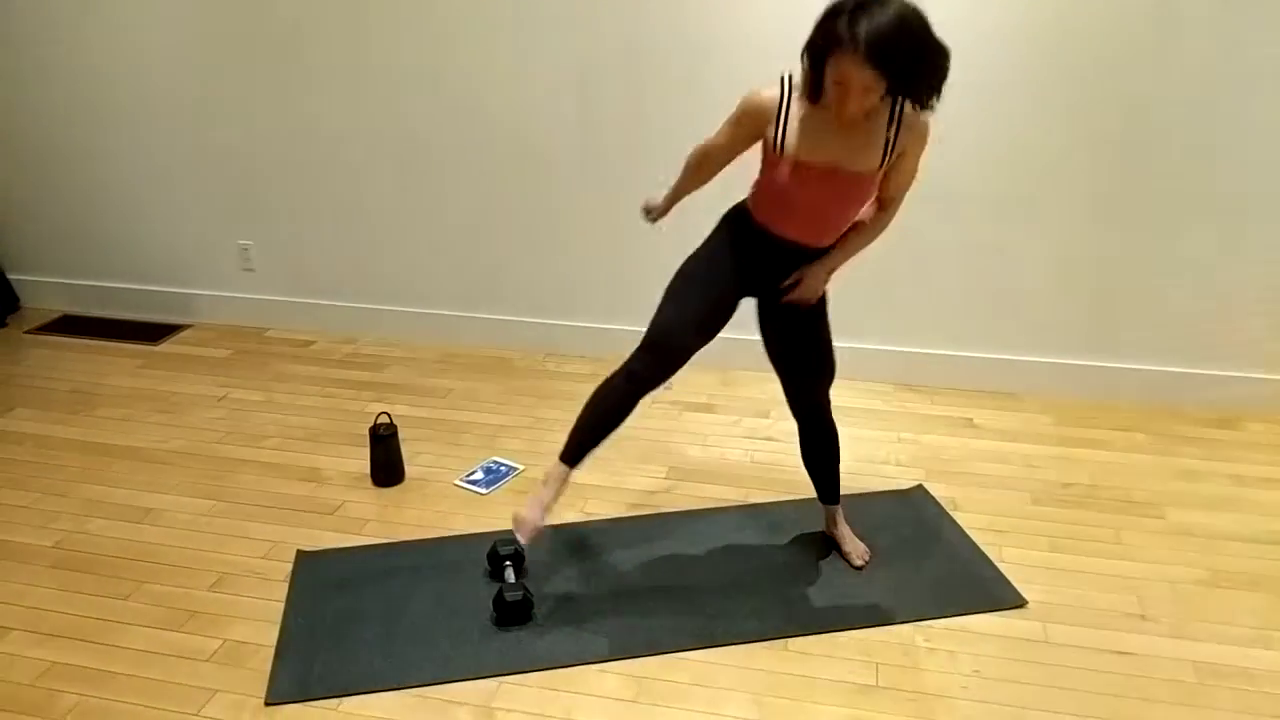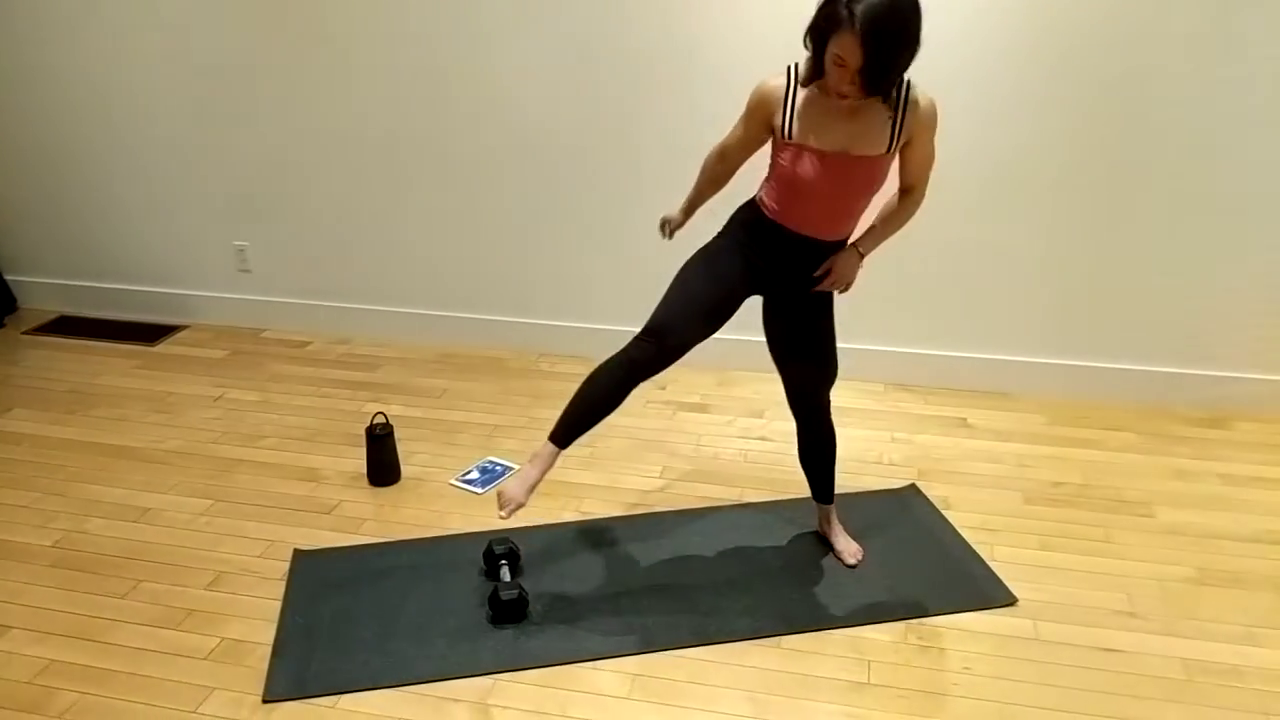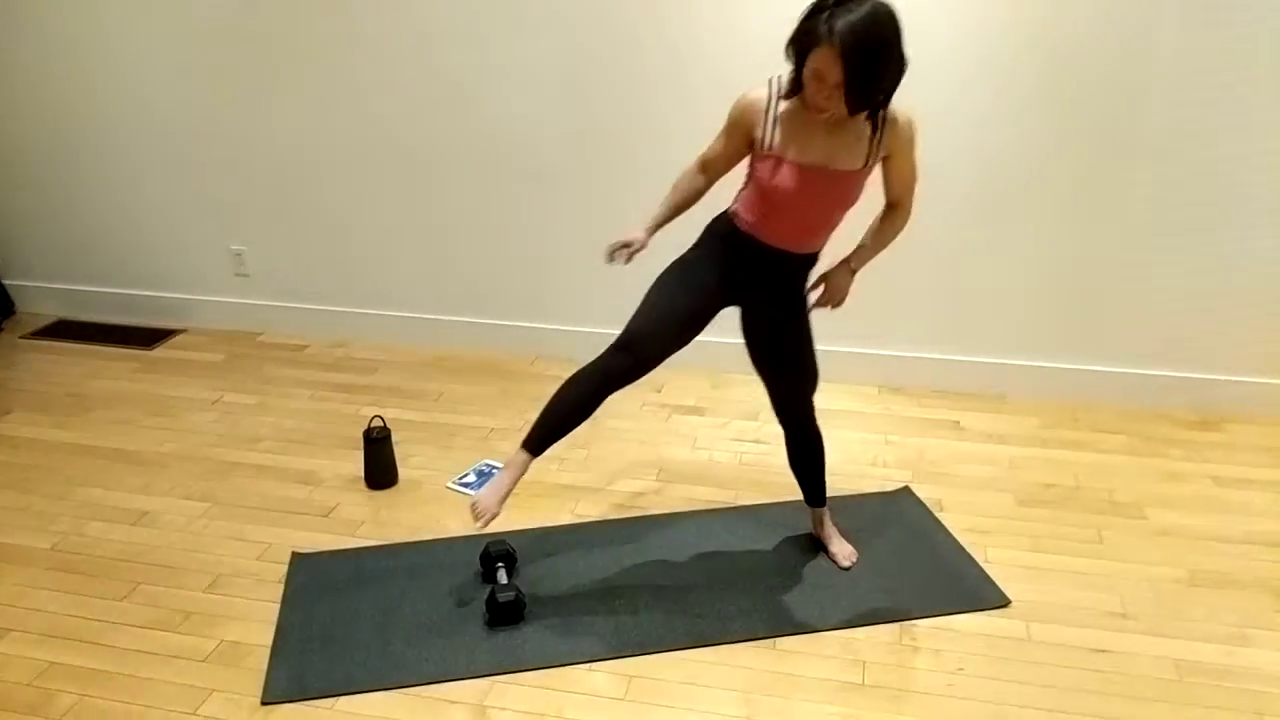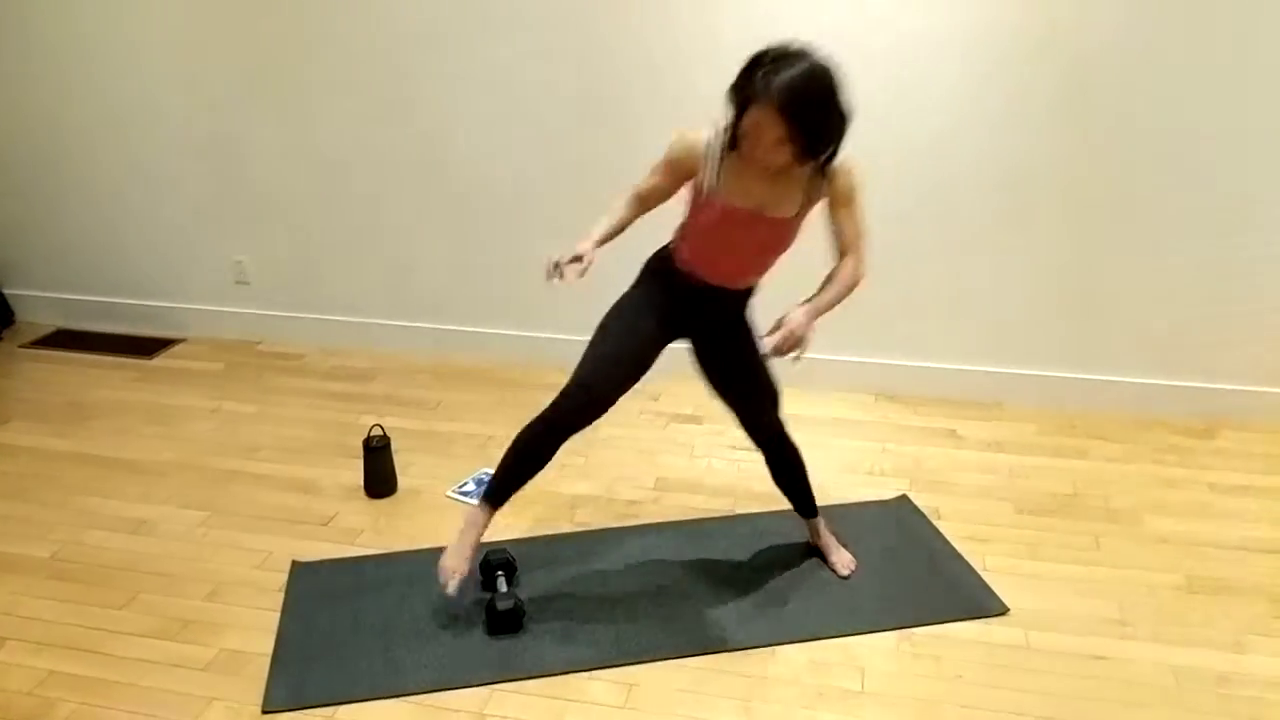
dt=0.2s
person 1, frame 1
left shoulder: (908, 126)
right shoulder: (771, 104)
left elbow: (883, 207)
right elbow: (712, 153)
left wrist: (826, 264)
right wrist: (667, 200)
left hip: (802, 269)
right hip: (738, 245)
left knee: (811, 404)
right knee: (651, 362)
left ankle: (833, 518)
right ankle: (555, 480)
person 1, frame 2
left shoulder: (915, 113)
right shoulder: (778, 95)
left elbow: (911, 194)
right elbow: (727, 157)
left wrist: (856, 251)
right wrist: (684, 212)
left hip: (809, 269)
right hip: (748, 243)
left knee: (812, 403)
right knee: (649, 349)
left ankle: (827, 518)
right ankle: (541, 460)
person 1, frame 3
left shoulder: (892, 129)
right shoulder: (759, 108)
left elbow: (899, 209)
right elbow: (705, 171)
left wrist: (848, 267)
right wrist: (650, 229)
left hip: (786, 280)
right hip: (723, 254)
left knee: (797, 410)
right knee: (623, 360)
left ankle: (822, 521)
right ankle: (514, 469)
person 1, frame 4
left shoulder: (830, 177)
right shoulder: (702, 150)
left elbow: (853, 262)
right elbow: (641, 198)
left wrist: (809, 311)
right wrist: (593, 240)
left hip: (721, 309)
right hip: (661, 291)
left knee: (767, 429)
right knee: (574, 407)
left ankle: (818, 529)
right ankle: (478, 521)
